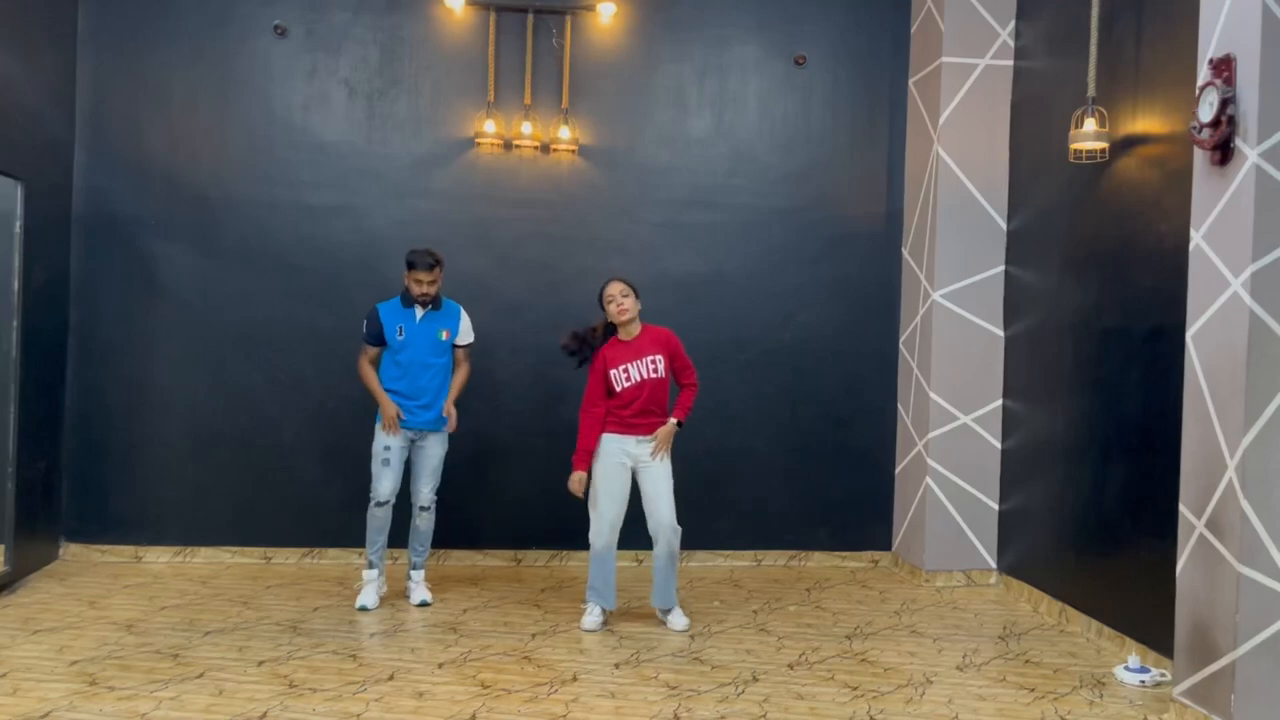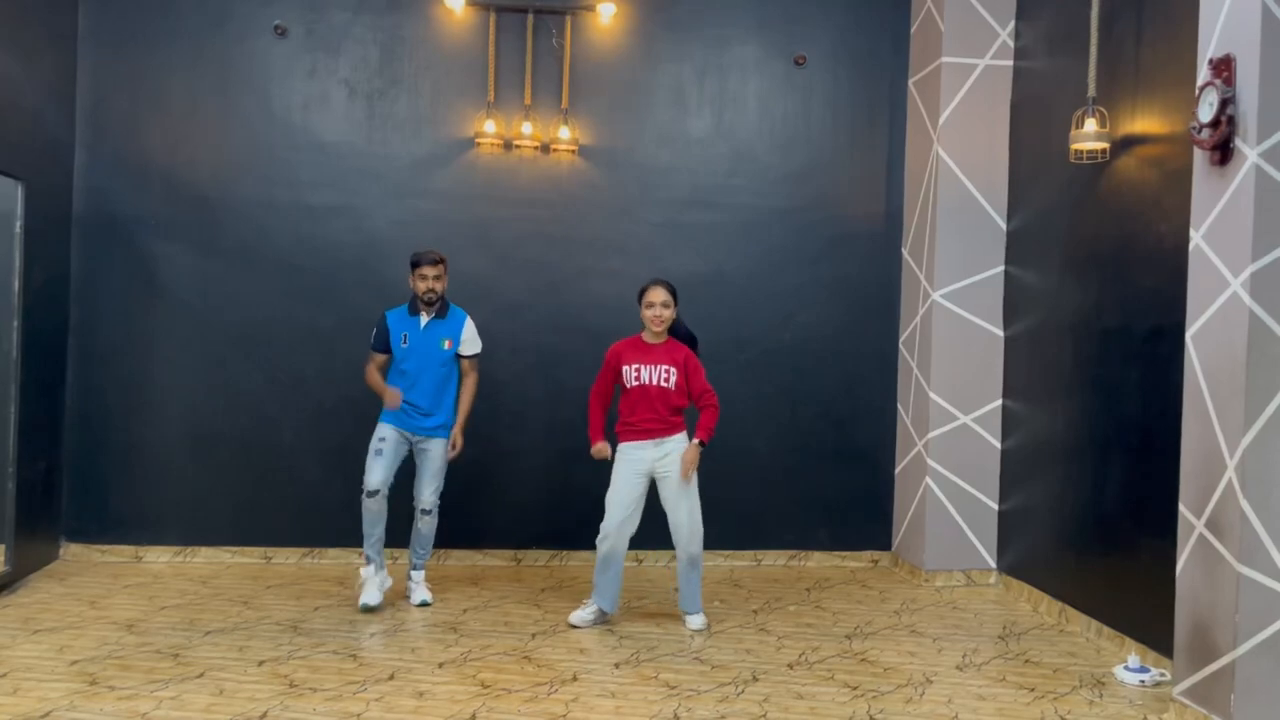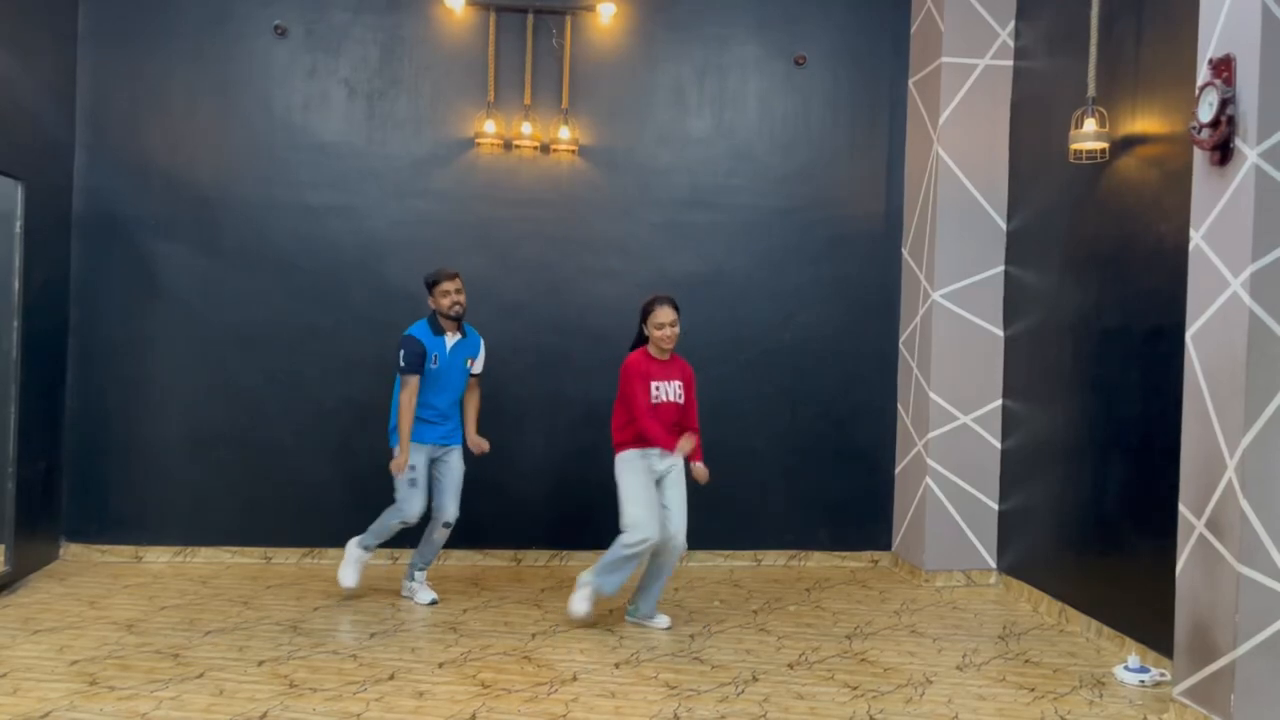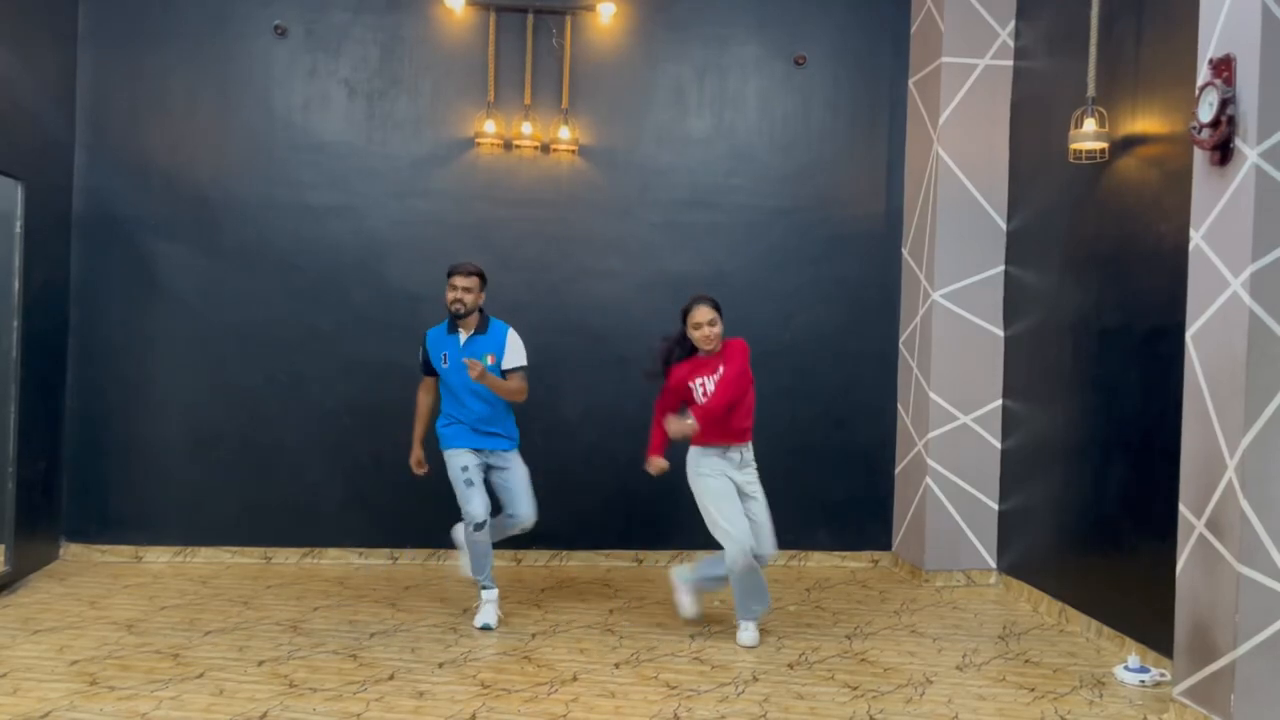
dt=0.5s
person 1, frame 1
left shoulder: (456, 316)
right shoulder: (382, 314)
left elbow: (462, 364)
right elbow: (366, 362)
left wrist: (451, 401)
right wrist: (384, 401)
left hip: (435, 425)
right hip: (394, 420)
left knee: (425, 500)
right knee: (383, 495)
left ankle: (416, 577)
right ankle: (373, 575)
person 1, frame 2
left shoulder: (461, 324)
right shoulder: (391, 321)
left elbow: (469, 376)
right elbow: (372, 369)
left wrist: (459, 426)
right wrist: (384, 391)
left hip: (437, 429)
right hip: (395, 421)
left knee: (427, 503)
right knee: (373, 486)
left ankle: (416, 577)
right ankle: (375, 570)
person 1, frame 3
left shoulder: (474, 341)
right shoulder: (415, 340)
right elbow: (408, 395)
left wrist: (472, 432)
right wrist: (402, 451)
left hip: (450, 442)
right hip: (413, 438)
left knee: (448, 516)
right knee: (411, 509)
left ankle: (416, 578)
right ankle: (361, 547)
person 1, frame 4
left shoulder: (505, 336)
right shoulder: (432, 339)
left elbow: (519, 393)
right elbow: (426, 390)
left wrist: (486, 378)
right wrist: (416, 444)
left hip: (502, 442)
right hip: (458, 443)
left knee: (524, 517)
right knee: (477, 516)
left ankle: (468, 539)
right ankle: (488, 597)
person 2, frame 1
left shoulder: (664, 339)
right shoulder: (604, 355)
left elbow: (688, 383)
right elbow: (592, 412)
left wrist: (673, 423)
right wrist: (581, 465)
left hip: (655, 444)
right hip: (614, 446)
left knee: (665, 526)
right knee: (604, 528)
left ankle: (667, 604)
right ankle: (598, 603)
person 2, frame 2
left shoulder: (684, 356)
right shoulder: (621, 351)
left elbow: (708, 404)
right elbow: (600, 393)
left wrist: (697, 446)
right wrist: (597, 435)
left hip: (673, 448)
right hip: (631, 450)
left knee: (688, 532)
right knee: (614, 529)
left ankle: (691, 606)
right ankle: (601, 604)
person 2, frame 3
left shoulder: (683, 370)
right shoulder: (635, 363)
left elbow: (690, 421)
right elbow: (640, 413)
left wrist: (696, 459)
right wrist: (673, 444)
left hip: (671, 462)
right hip: (635, 457)
left knee: (674, 540)
right knee: (644, 534)
left ankle: (642, 608)
right ankle: (591, 582)
person 2, frame 4
left shoulder: (737, 349)
right shoulder: (680, 372)
left elbow: (730, 389)
right elbow: (662, 414)
left wrist: (695, 419)
right wrist: (655, 452)
left hip: (743, 458)
right hip: (704, 462)
left knee: (762, 549)
right knee: (740, 547)
left ankle: (688, 578)
right ankle: (748, 616)
